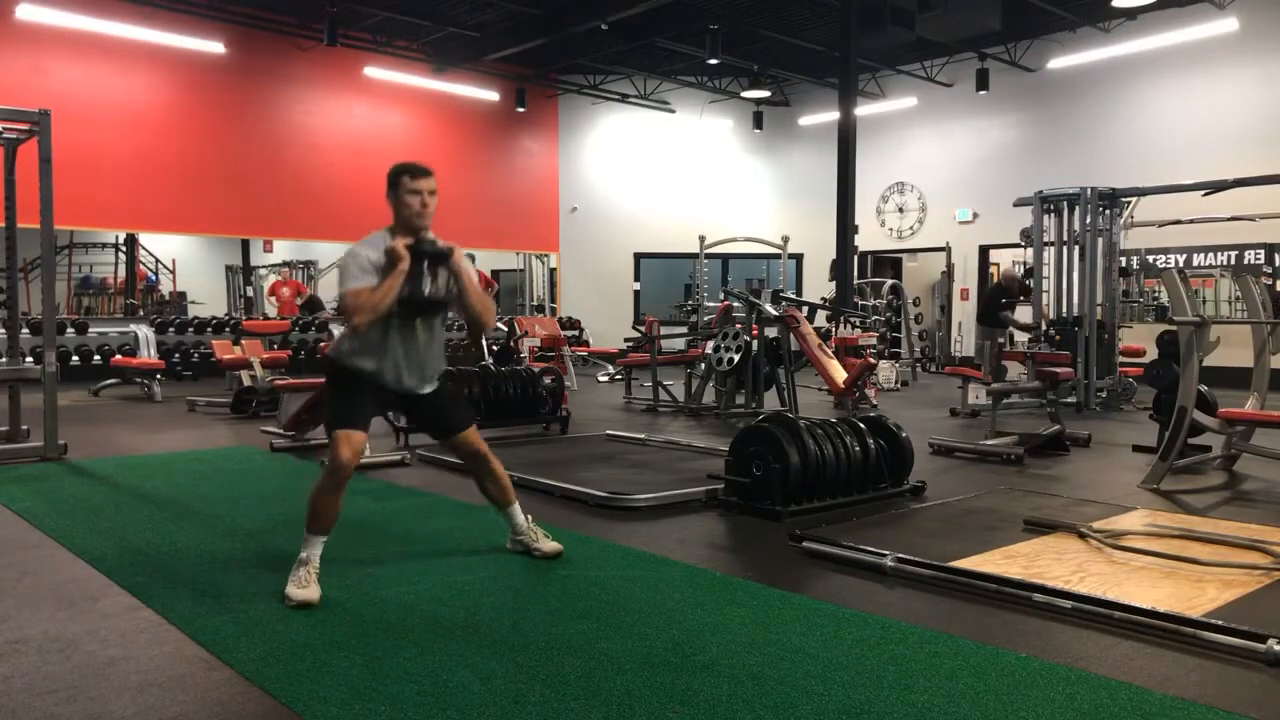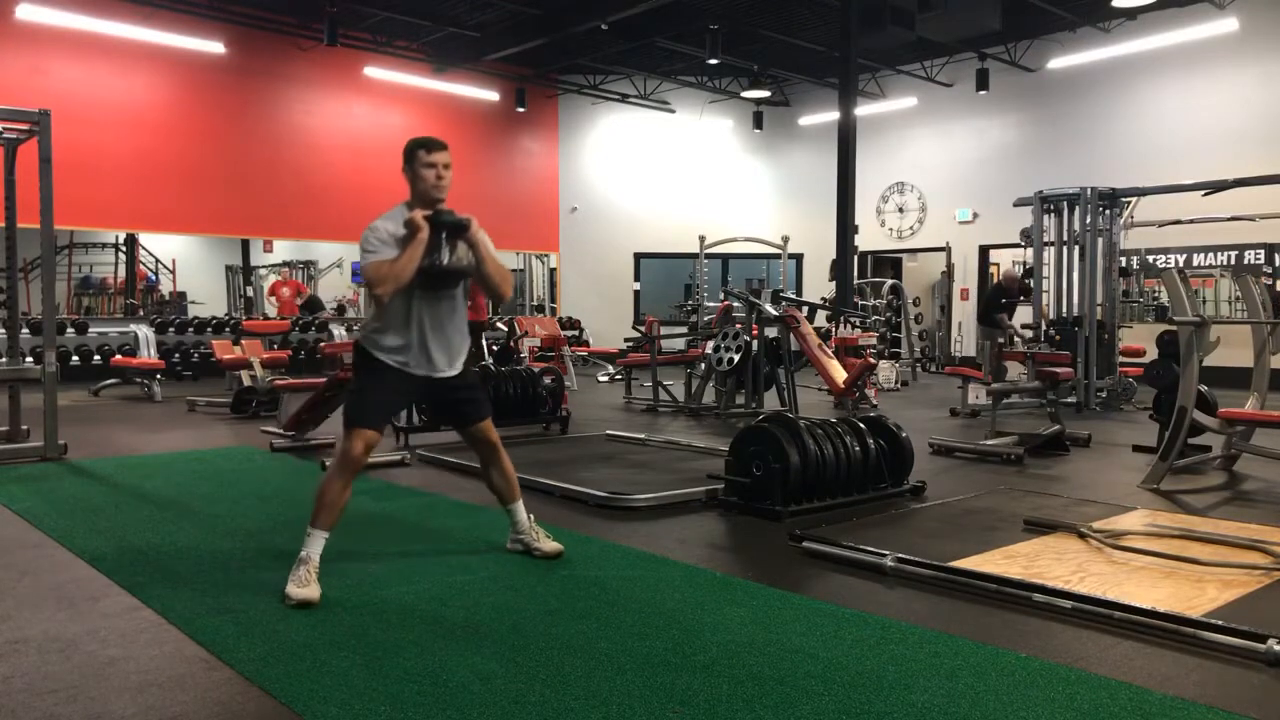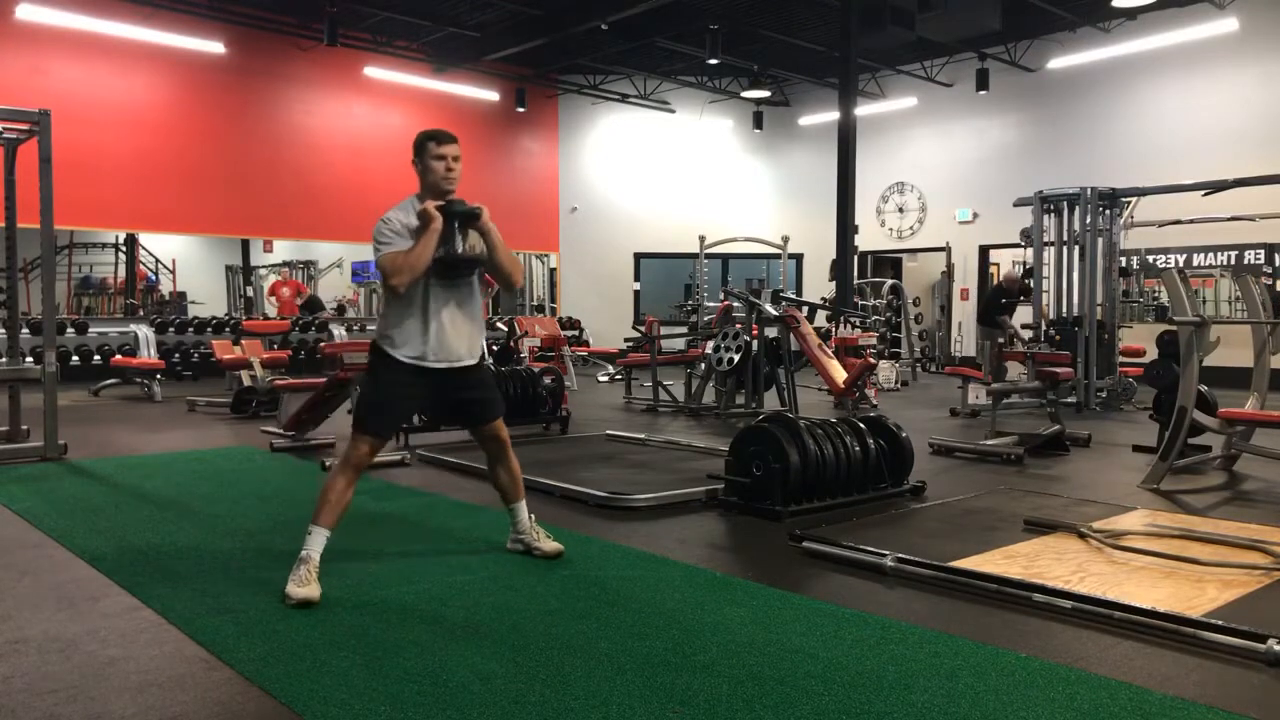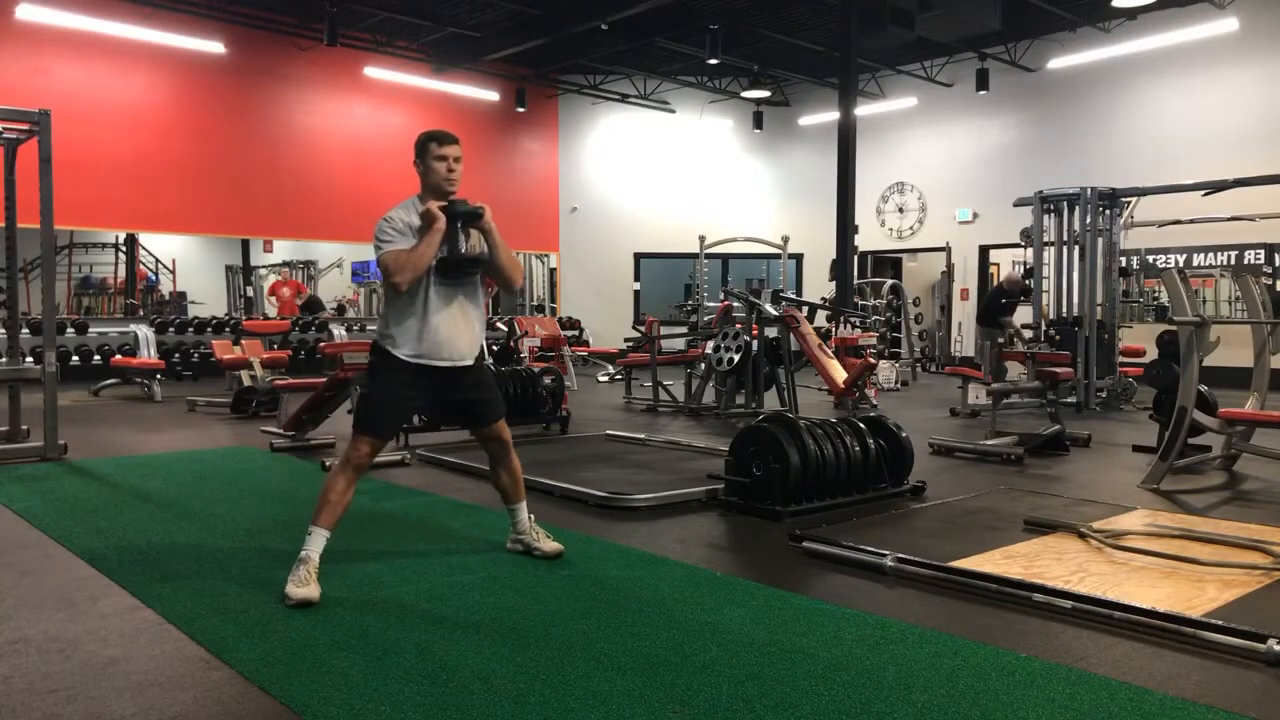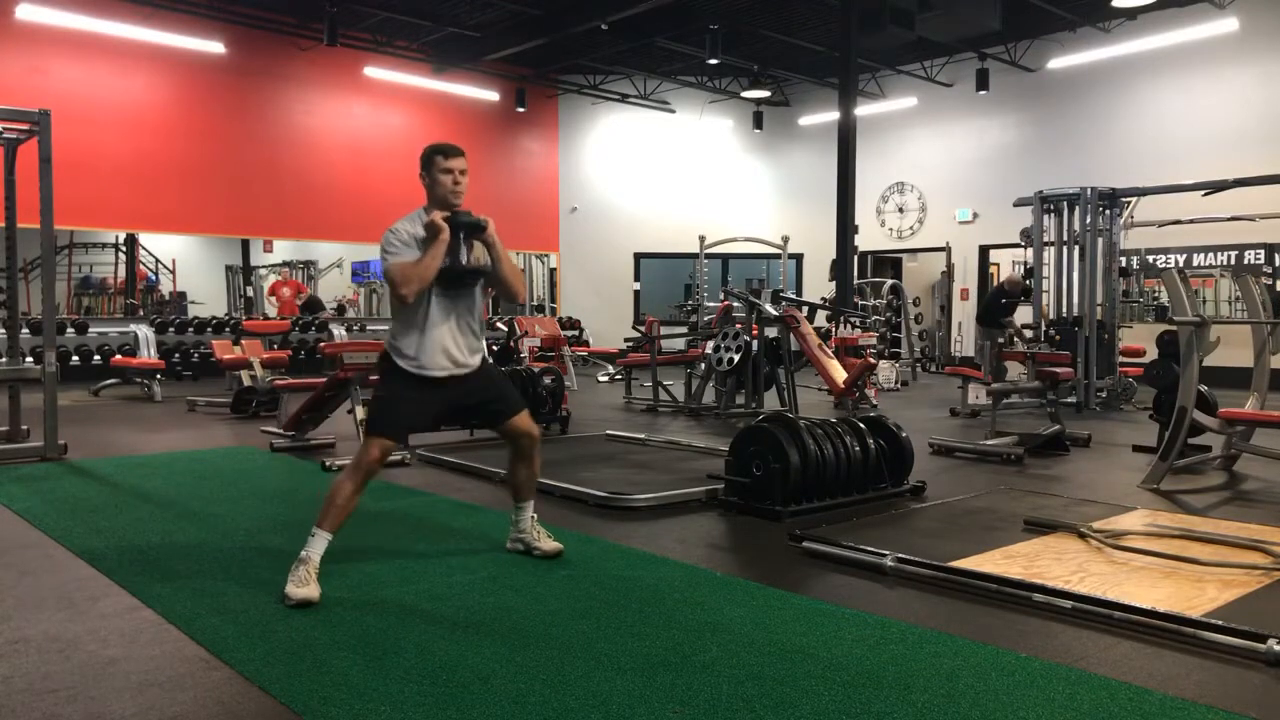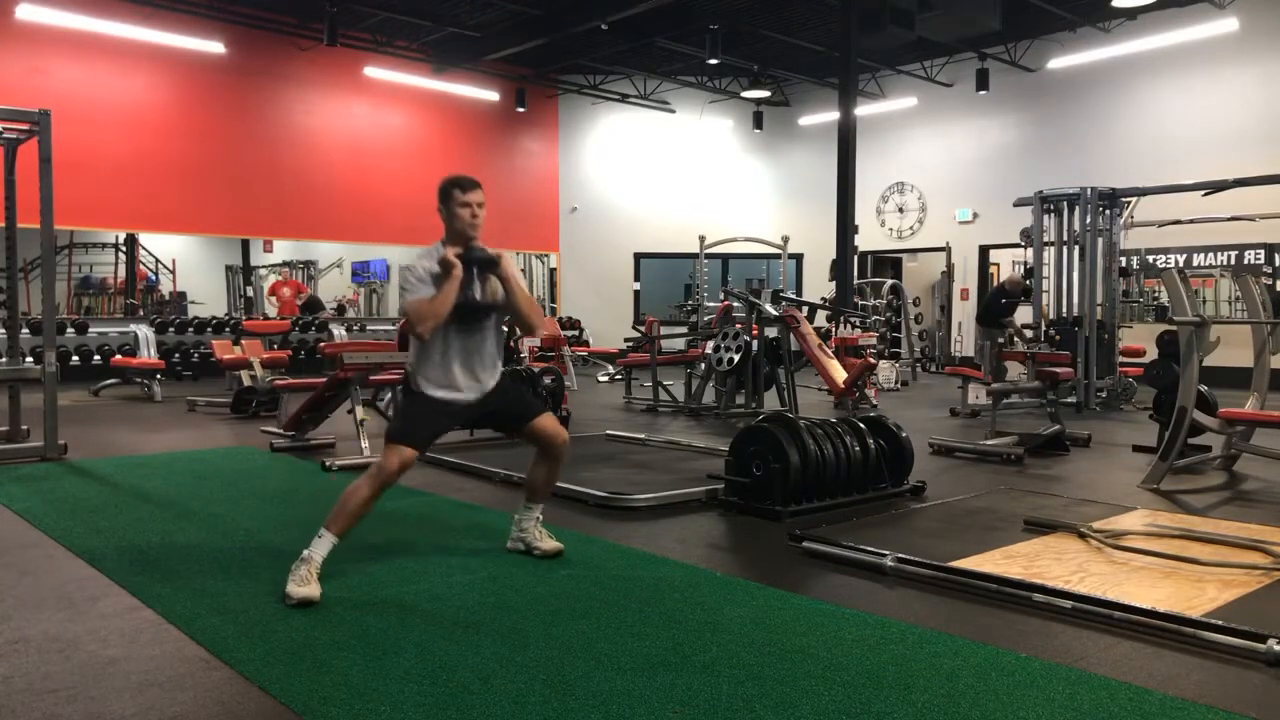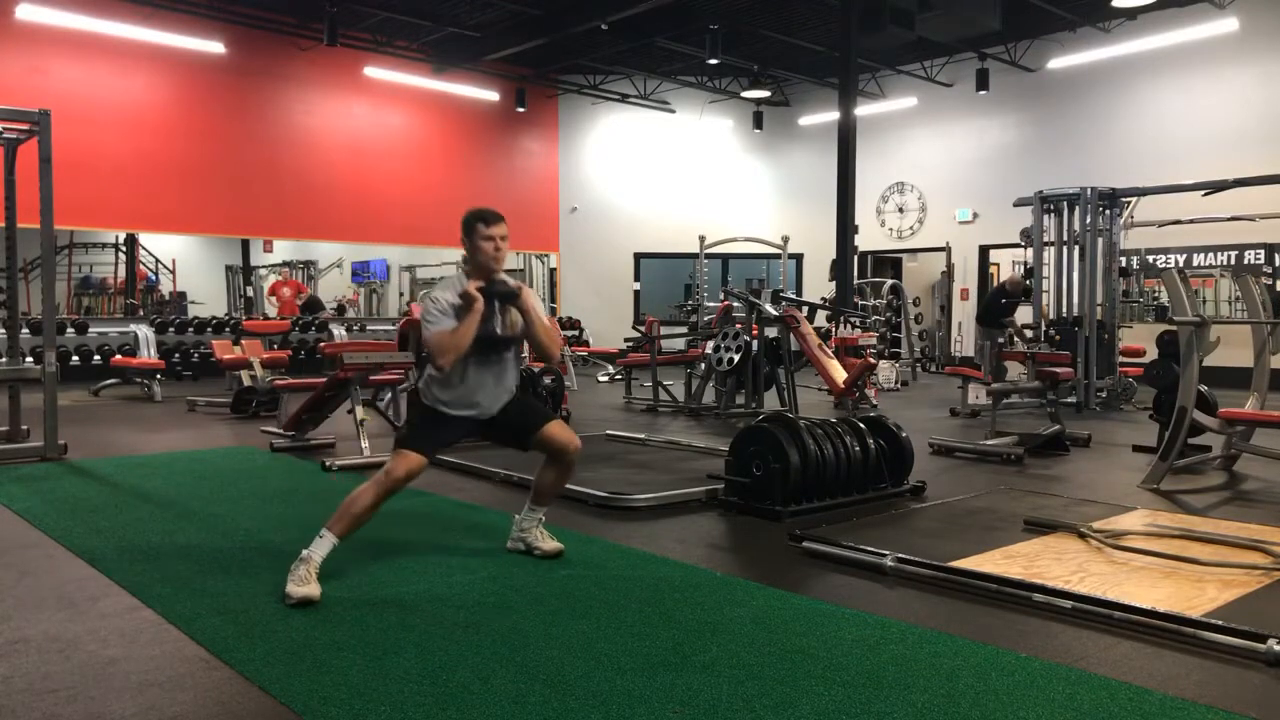
dt=0.2s
person 1, frame 1
left shoulder: (447, 255)
right shoulder: (364, 255)
left elbow: (485, 320)
right elbow: (358, 319)
left wrist: (458, 271)
right wrist: (399, 269)
left hip: (424, 376)
right hip: (363, 371)
left knee: (477, 451)
right knee: (343, 458)
left ankle: (521, 530)
right ankle: (307, 561)
person 1, frame 2
left shoulder: (466, 227)
right shoulder: (384, 229)
left elbow: (503, 292)
right elbow: (383, 289)
left wrist: (475, 242)
right wrist: (419, 239)
left hip: (449, 362)
right hip: (388, 360)
left knee: (489, 443)
right knee: (353, 454)
left ankle: (522, 530)
right ankle: (308, 559)
person 1, frame 3
left shoulder: (474, 221)
right shoulder: (396, 221)
left elbow: (514, 281)
right elbow: (397, 280)
left wrist: (488, 231)
right wrist: (432, 229)
left hip: (463, 359)
right hip: (403, 360)
left knee: (499, 441)
right knee: (358, 455)
left ankle: (522, 530)
right ankle: (309, 558)
person 1, frame 4
left shoulder: (475, 222)
right shoulder: (398, 221)
left elbow: (513, 283)
right elbow: (400, 278)
left wrist: (490, 230)
right wrist: (435, 229)
left hip: (463, 360)
right hip: (404, 361)
left knee: (500, 441)
right knee: (358, 456)
left ankle: (522, 530)
right ankle: (308, 559)
person 1, frame 5
left shoulder: (479, 232)
right shoulder: (404, 233)
left elbow: (517, 295)
right elbow: (405, 291)
left wrist: (491, 242)
right wrist: (438, 240)
left hip: (469, 367)
right hip: (412, 370)
left knee: (526, 435)
right knee: (368, 459)
left ankle: (523, 529)
right ankle: (308, 560)
person 1, frame 6
left shoulder: (500, 264)
right shoulder: (422, 267)
left elbow: (534, 326)
right elbow: (421, 328)
left wrist: (506, 277)
right wrist: (453, 277)
left hip: (489, 384)
right hip: (433, 390)
left knee: (555, 439)
right knee: (388, 468)
left ankle: (526, 528)
right ankle: (310, 560)
person 1, frame 7
left shoulder: (521, 294)
right shoulder: (444, 297)
left elbow: (553, 355)
right elbow: (443, 361)
left wrist: (526, 310)
right wrist: (474, 311)
left hip: (501, 402)
right hip: (444, 406)
left knee: (568, 447)
right knee: (395, 474)
left ankle: (526, 529)
right ankle: (310, 560)
